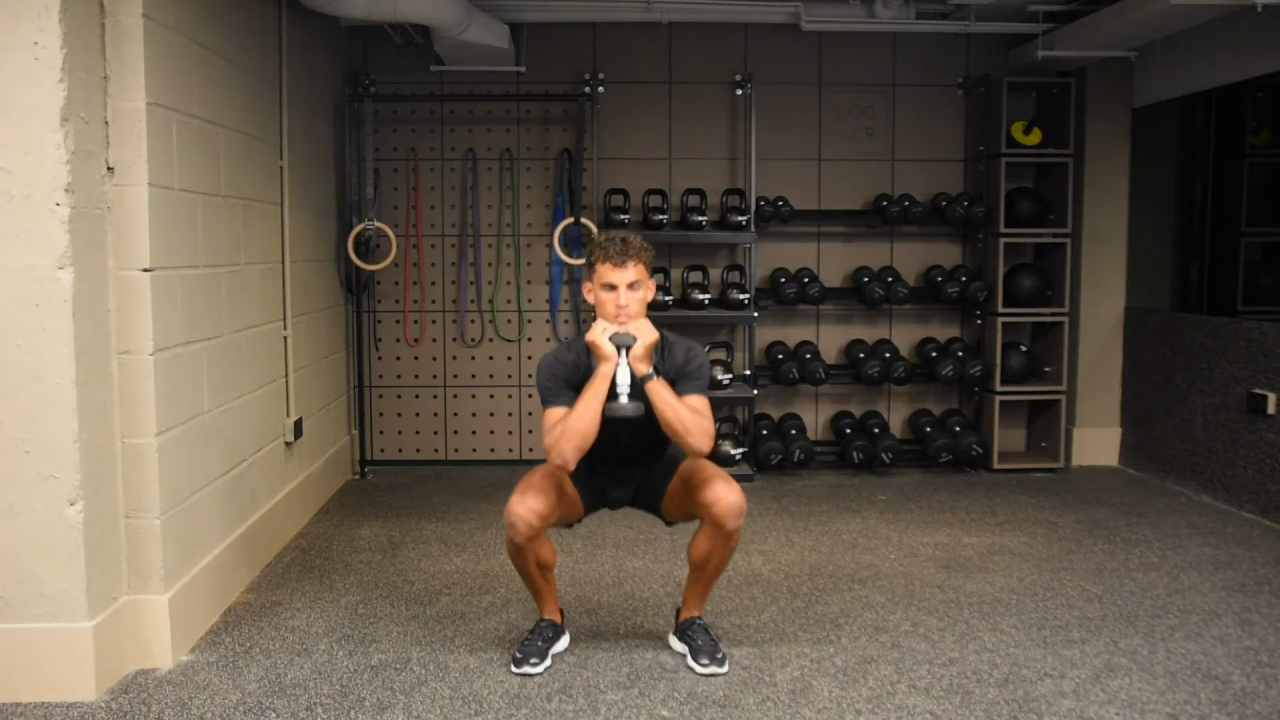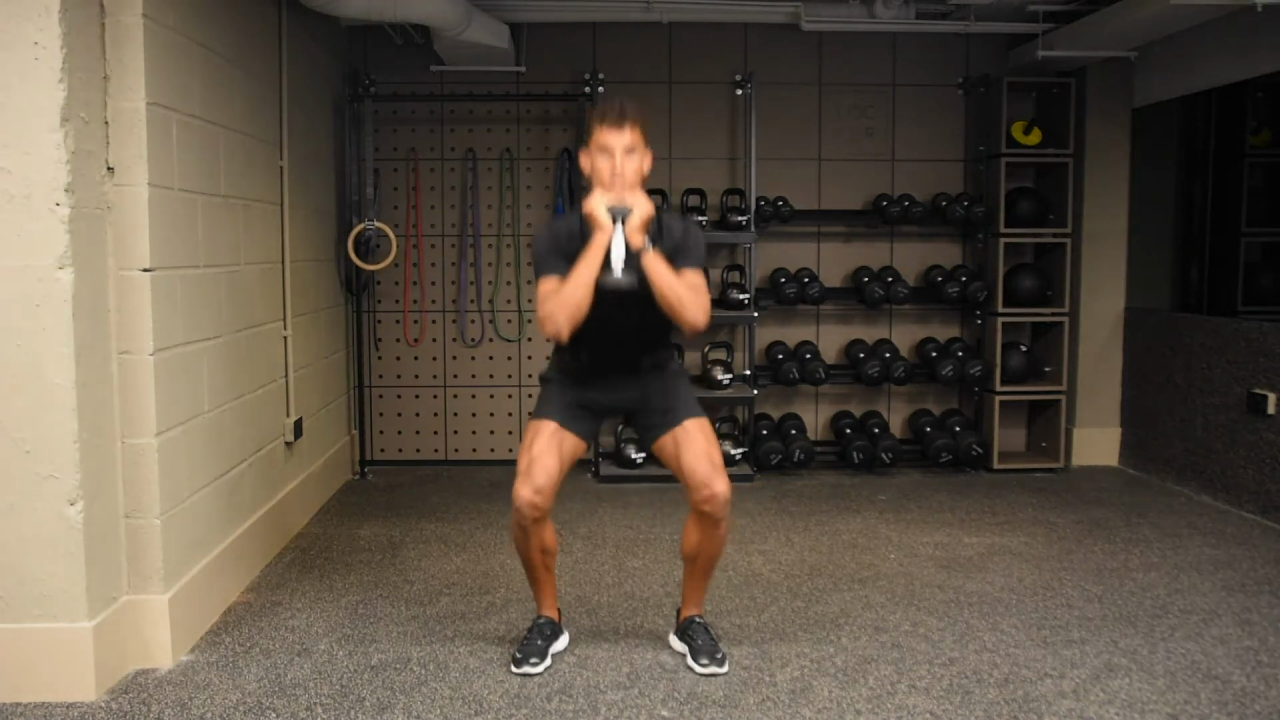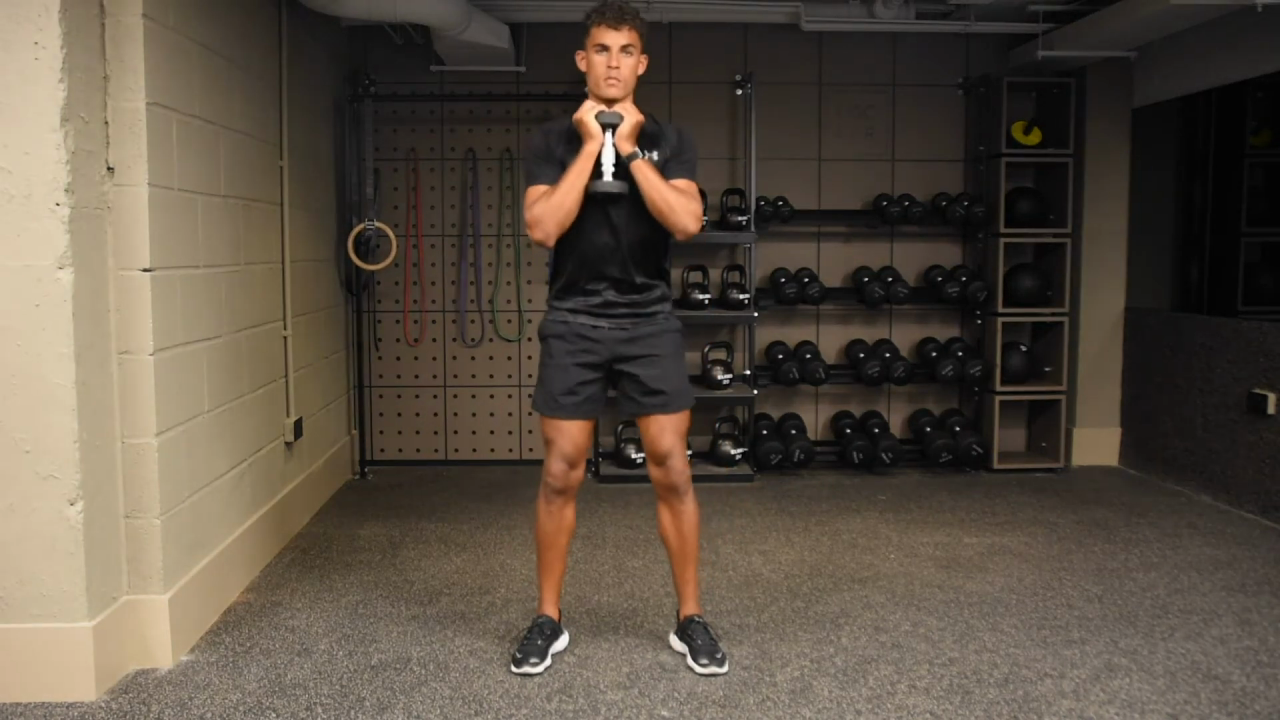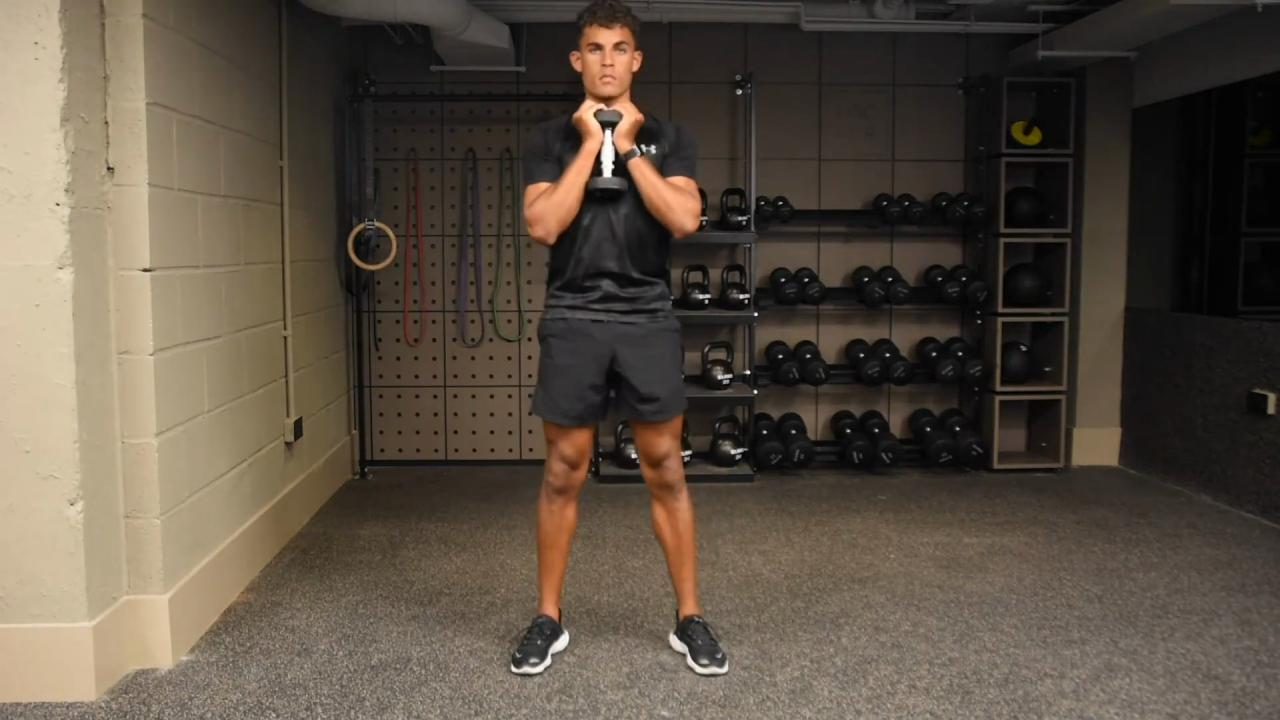
dt=0.4s
person 1, frame 1
left shoulder: (683, 356)
right shoulder: (562, 363)
left elbow: (700, 443)
right elbow: (562, 457)
left wrist: (645, 370)
right wrist: (605, 367)
left hip: (657, 466)
right hip: (587, 470)
left knee: (728, 504)
right knee: (521, 515)
left ankle: (690, 620)
right ankle: (550, 621)
person 1, frame 2
left shoulder: (677, 234)
right shoulder: (558, 236)
left elbow: (695, 317)
right elbow: (556, 326)
left wrist: (640, 242)
right wrist: (600, 237)
left hip: (655, 374)
right hip: (577, 379)
left knee: (712, 493)
right knee: (530, 499)
left ankle: (690, 620)
right ankle: (548, 620)
person 1, frame 3
left shoulder: (670, 140)
right shoulder: (552, 140)
left elbow: (687, 222)
right elbow: (542, 228)
left wrist: (630, 150)
right wrist: (590, 145)
left hip: (650, 322)
right hip: (573, 324)
left knee: (672, 472)
right knee: (561, 473)
left ankle: (690, 619)
right ankle: (548, 618)
person 1, frame 4
left shoulder: (667, 137)
right shoulder: (550, 138)
left elbow: (685, 219)
right elbow: (542, 225)
left wrist: (628, 149)
right wrist: (590, 145)
left hip: (648, 320)
right hip: (573, 321)
left knee: (665, 472)
right knee: (564, 473)
left ankle: (689, 618)
right ankle: (548, 618)
